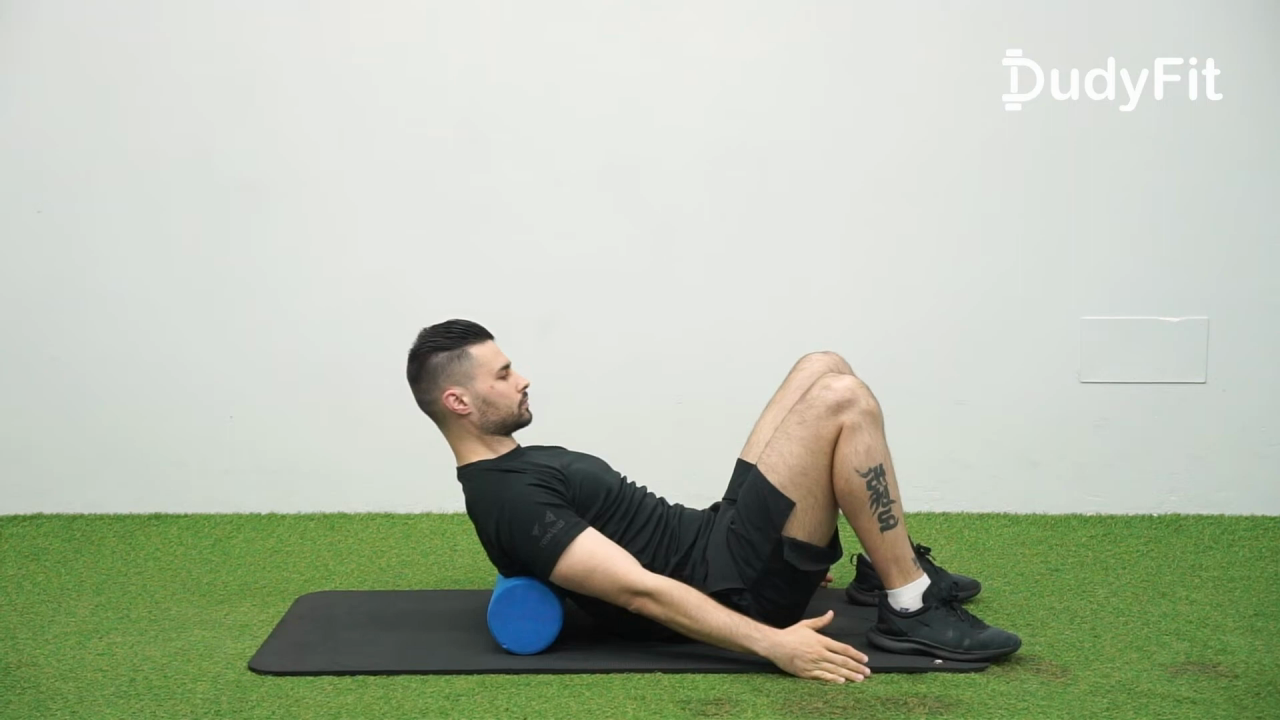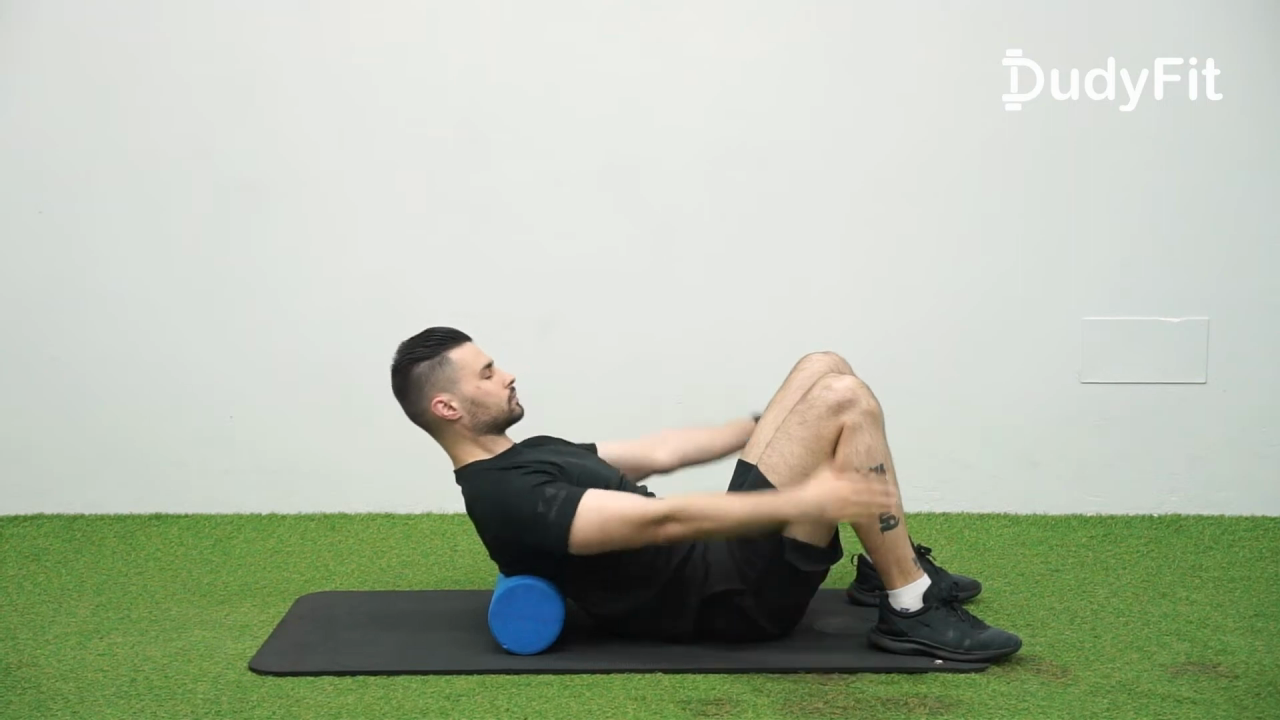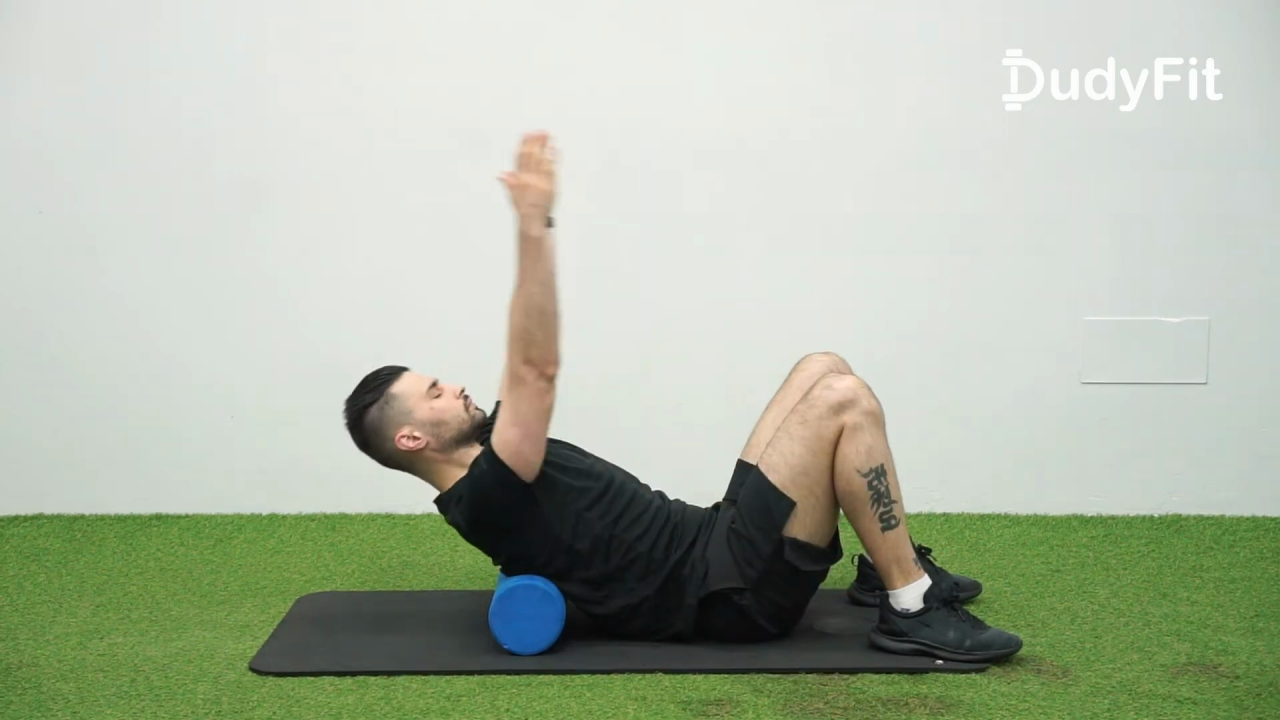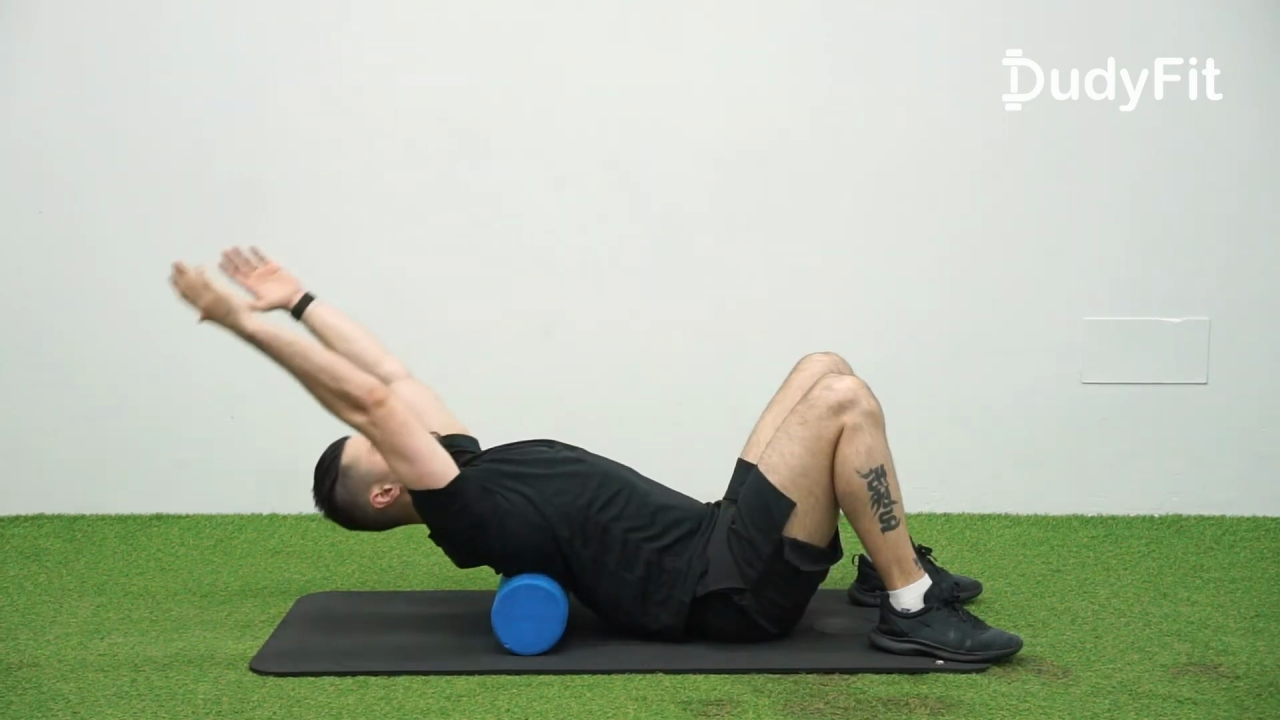
dt=0.5s
person 1, frame 1
left shoulder: (524, 466)
right shoulder: (508, 501)
right elbow: (641, 591)
right wrist: (773, 644)
left hip: (719, 540)
right hip: (737, 582)
left knee: (824, 370)
right knee: (844, 403)
left ankle: (890, 568)
right ankle: (912, 610)
person 1, frame 2
left shoulder: (524, 461)
right shoulder: (509, 497)
left elbow: (655, 453)
right elbow: (663, 520)
left wrist: (764, 426)
right wrist: (798, 500)
left hip: (719, 556)
right hip: (732, 593)
left knee: (824, 372)
right knee: (844, 401)
left ankle: (892, 571)
right ankle: (911, 609)
person 1, frame 3
left shoulder: (495, 462)
right shoulder: (489, 499)
left elbow: (532, 363)
right elbow: (534, 368)
left wrist: (535, 223)
right wrist: (533, 227)
left hip: (716, 550)
right hip: (729, 588)
left knee: (822, 372)
right knee: (845, 403)
left ankle: (896, 570)
right ankle: (912, 611)
person 1, frame 4
left shoulder: (466, 474)
right shoulder: (469, 514)
left elbow: (393, 380)
right elbow: (369, 400)
left wrist: (298, 302)
right wrist: (243, 322)
left hip: (708, 545)
right hip: (727, 590)
left knee: (823, 370)
right knee: (842, 401)
left ankle: (890, 571)
right ankle: (911, 607)
